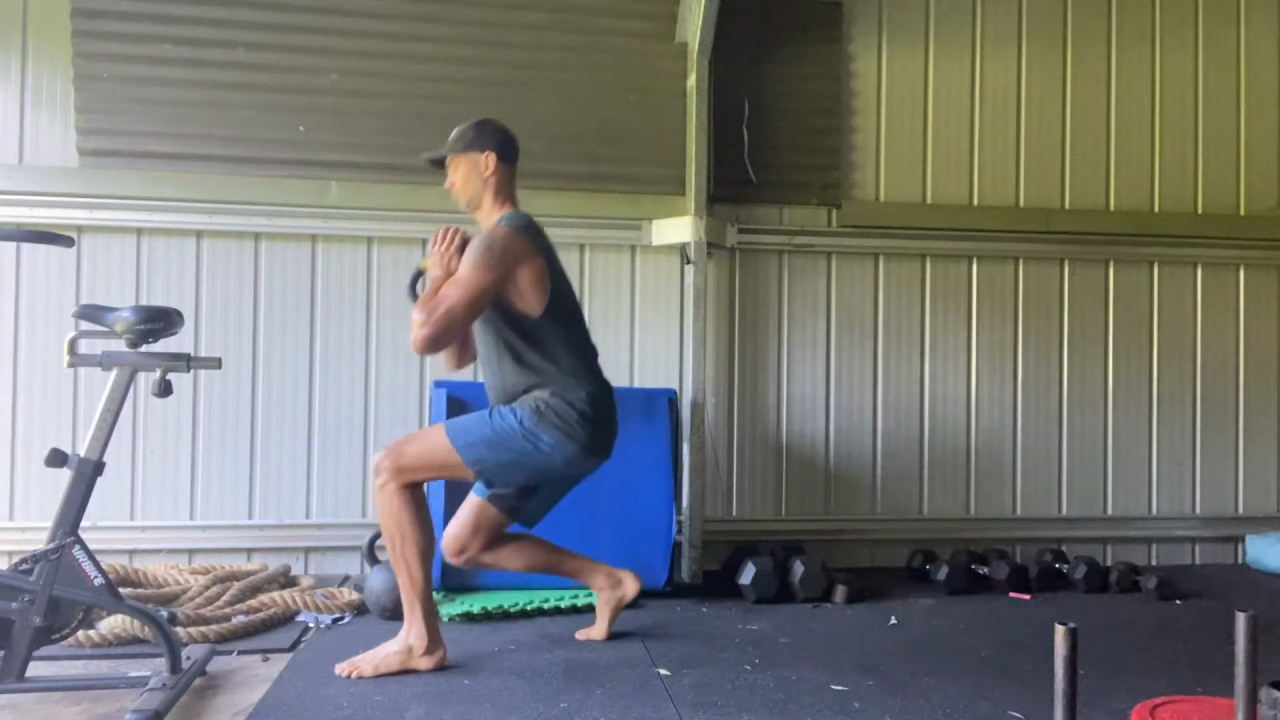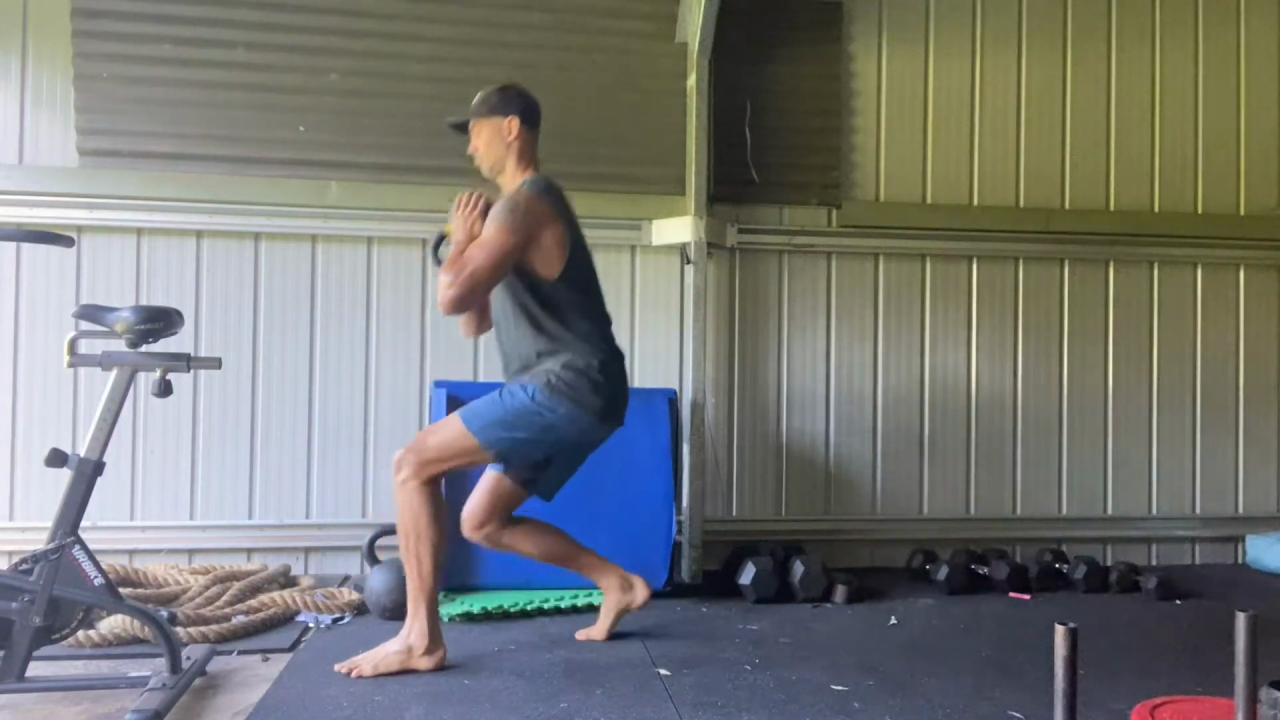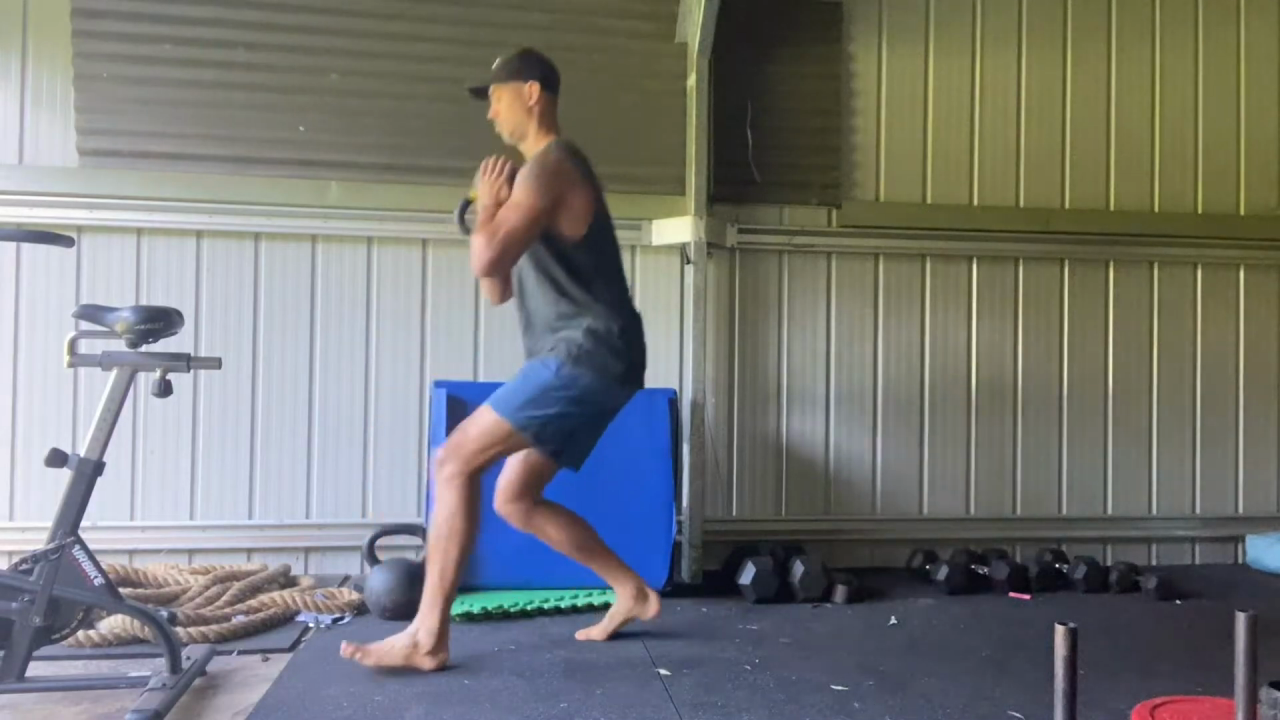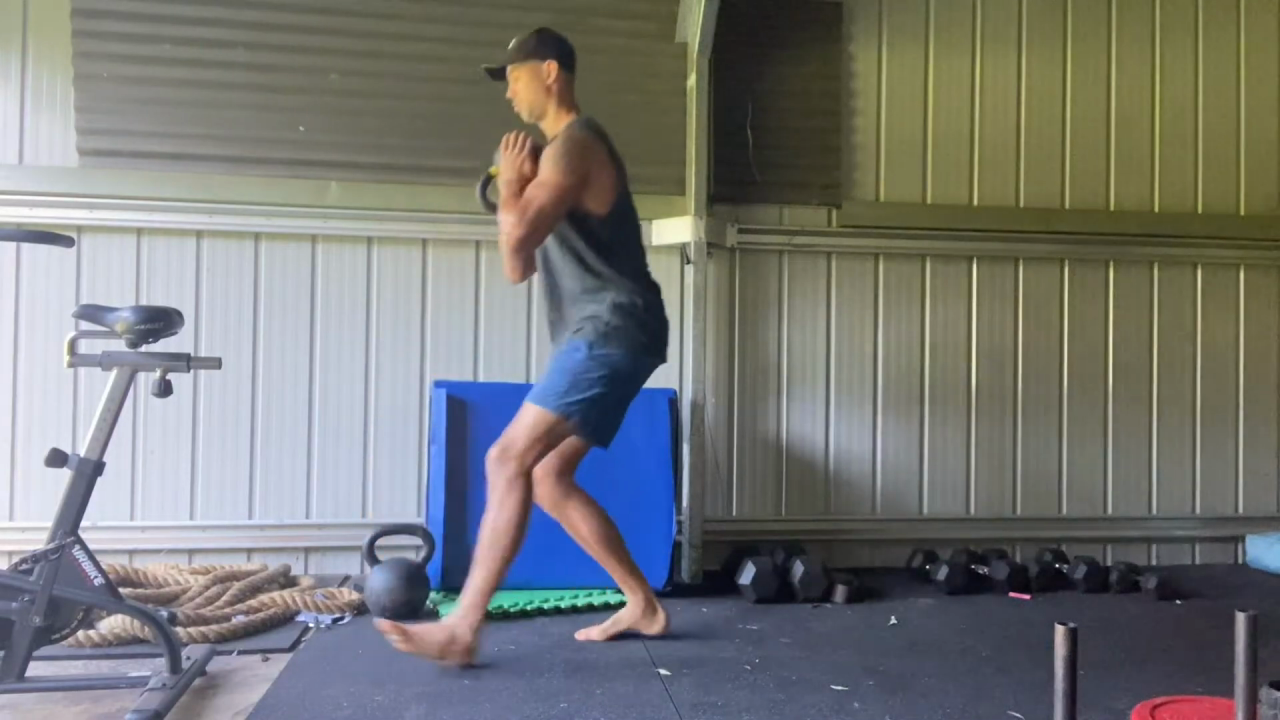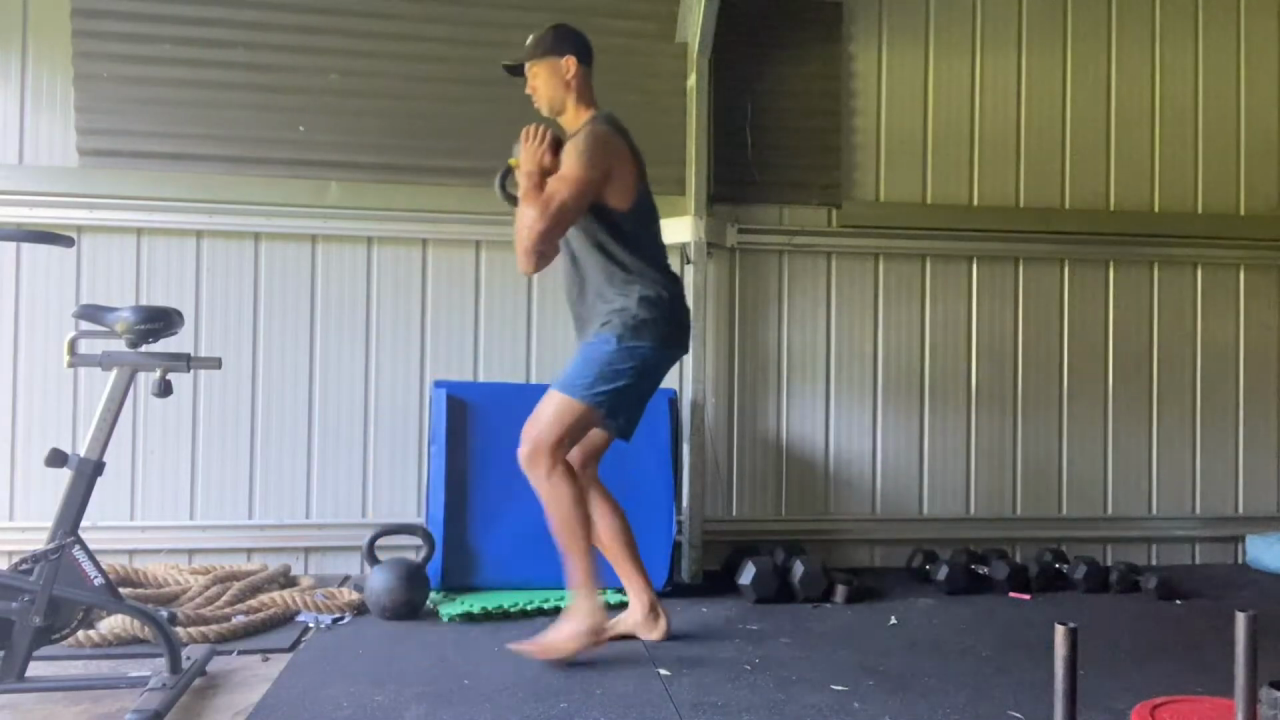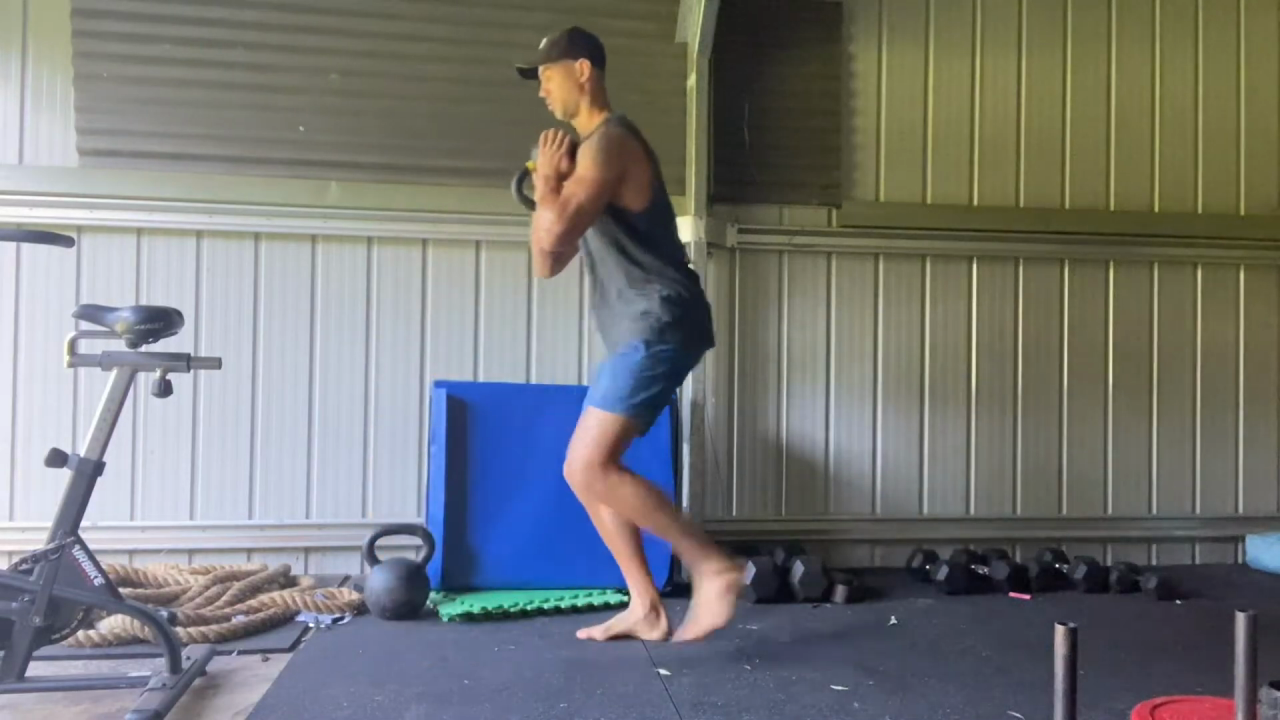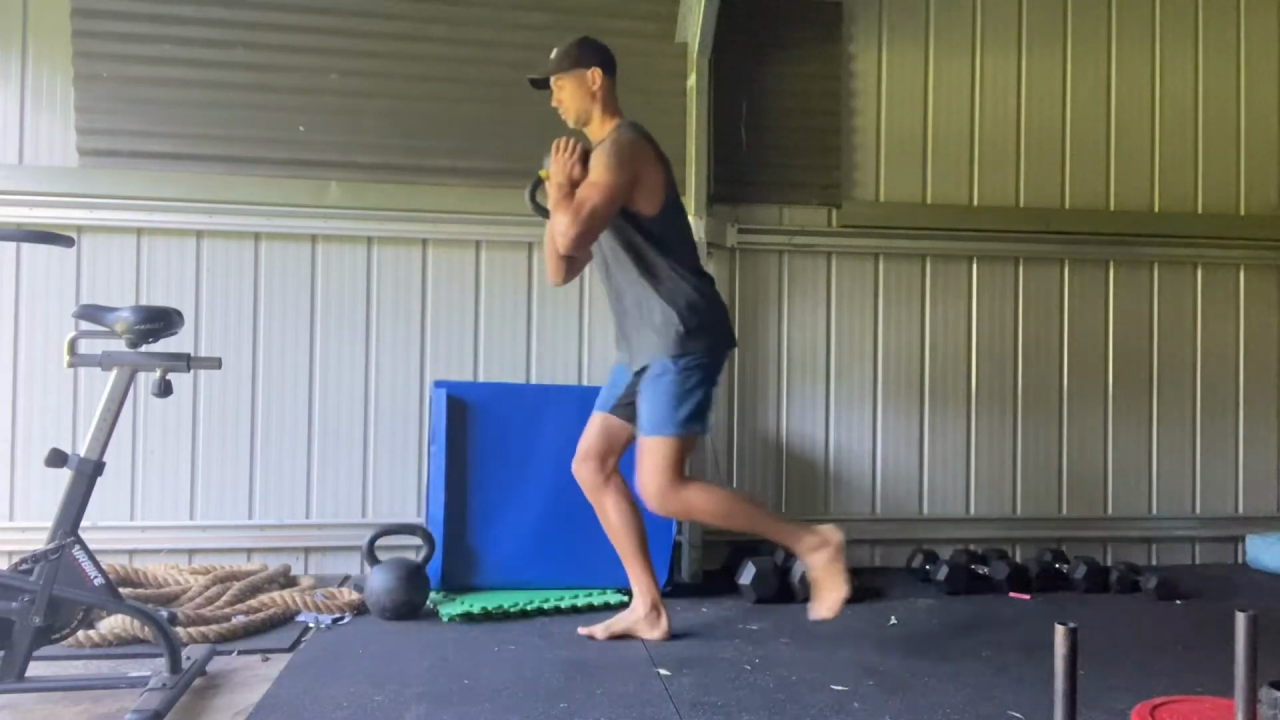
dt=0.1s
person 1, frame 1
left shoulder: (502, 239)
right shoulder: (502, 241)
left elbow: (426, 337)
right elbow: (459, 354)
left wrist: (438, 277)
right wrist: (448, 281)
left hip: (561, 422)
right hip: (558, 426)
left knee: (391, 467)
right knee: (462, 545)
left ankle: (420, 638)
right ankle: (606, 579)
person 1, frame 2
left shoulder: (523, 203)
right shoulder: (516, 208)
left elbow: (451, 298)
right elbow: (476, 321)
left wrist: (461, 243)
right wrist: (470, 246)
left hip: (566, 386)
right hip: (571, 391)
left knee: (413, 462)
right knee: (482, 522)
left ankle: (420, 639)
right ankle: (619, 585)
person 1, frame 3
left shoulder: (552, 164)
right shoulder: (541, 174)
left elbow: (486, 258)
right elbow: (499, 288)
left wrist: (489, 207)
right wrist: (494, 213)
left hip: (589, 354)
right hip: (584, 360)
left knee: (456, 463)
right knee: (514, 498)
left ankle: (427, 636)
right ankle: (632, 591)
person 1, frame 4
left shoulder: (574, 144)
right shoulder: (553, 150)
left elbow: (516, 237)
right elbow: (521, 265)
left wrist: (511, 186)
right wrist: (513, 195)
left hip: (614, 332)
right hip: (599, 337)
left knee: (507, 460)
right knee: (549, 477)
left ankle: (467, 623)
right ankle: (643, 604)
person 1, frame 5
left shoulder: (594, 138)
right shoulder: (577, 146)
left elbow: (535, 233)
right elbow: (531, 259)
left wrist: (531, 180)
right wrist: (533, 183)
left hip: (636, 323)
right hip: (621, 330)
left knee: (538, 450)
right knee: (575, 468)
left ankle: (584, 608)
right ankle: (644, 609)
person 1, frame 6
left shoulder: (610, 141)
right shoulder: (585, 148)
left elbow: (554, 235)
right elbow: (547, 262)
left wrist: (550, 181)
right wrist: (547, 185)
left hip: (661, 325)
right hip: (639, 331)
left knee: (586, 469)
right knee: (590, 468)
left ankle: (711, 567)
right ankle: (646, 607)
person 1, frame 7
left shoulder: (622, 146)
right shoulder: (598, 160)
left elbow: (570, 235)
right elbow: (560, 269)
left wrist: (562, 187)
right wrist: (560, 195)
left hip: (680, 334)
right hip: (648, 342)
left knee: (663, 491)
right knee: (590, 465)
left ankle: (811, 545)
right ankle: (648, 607)
